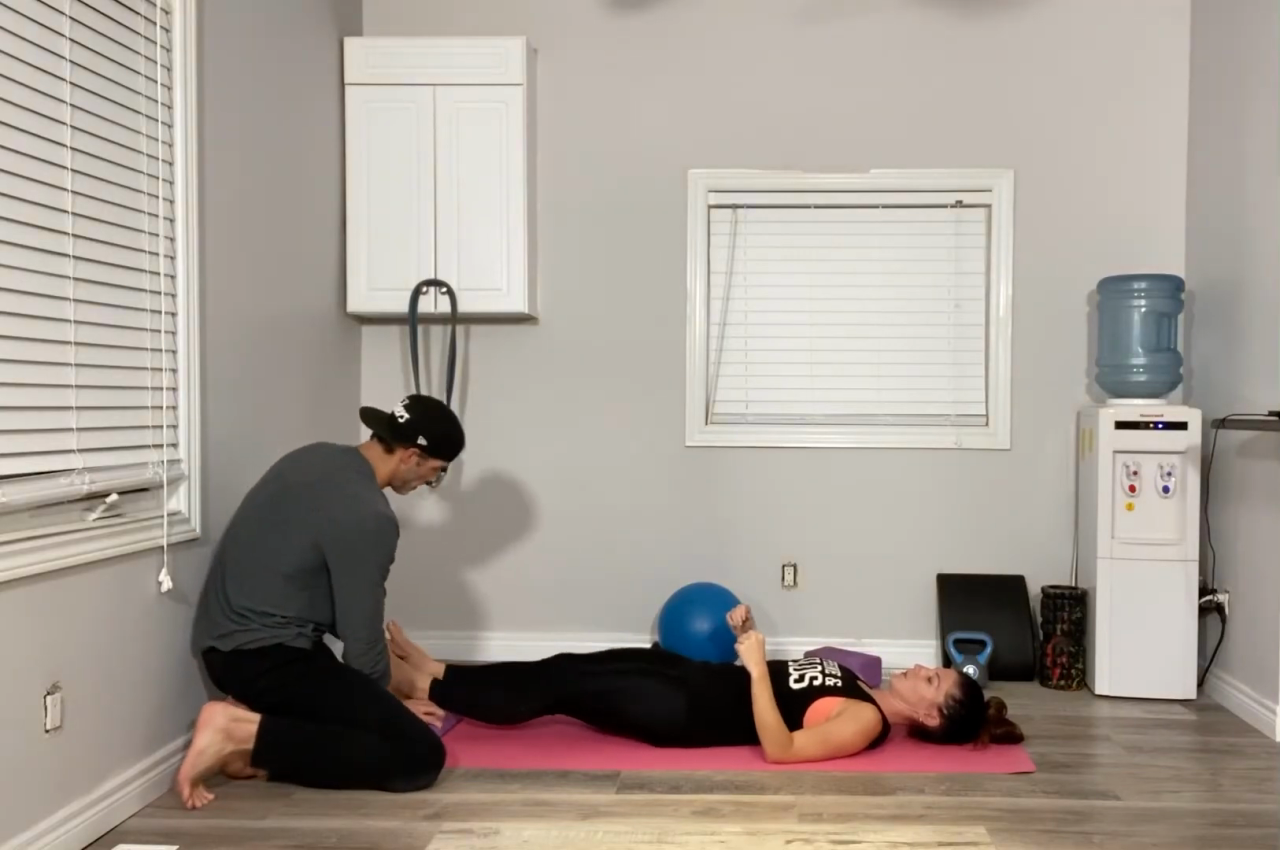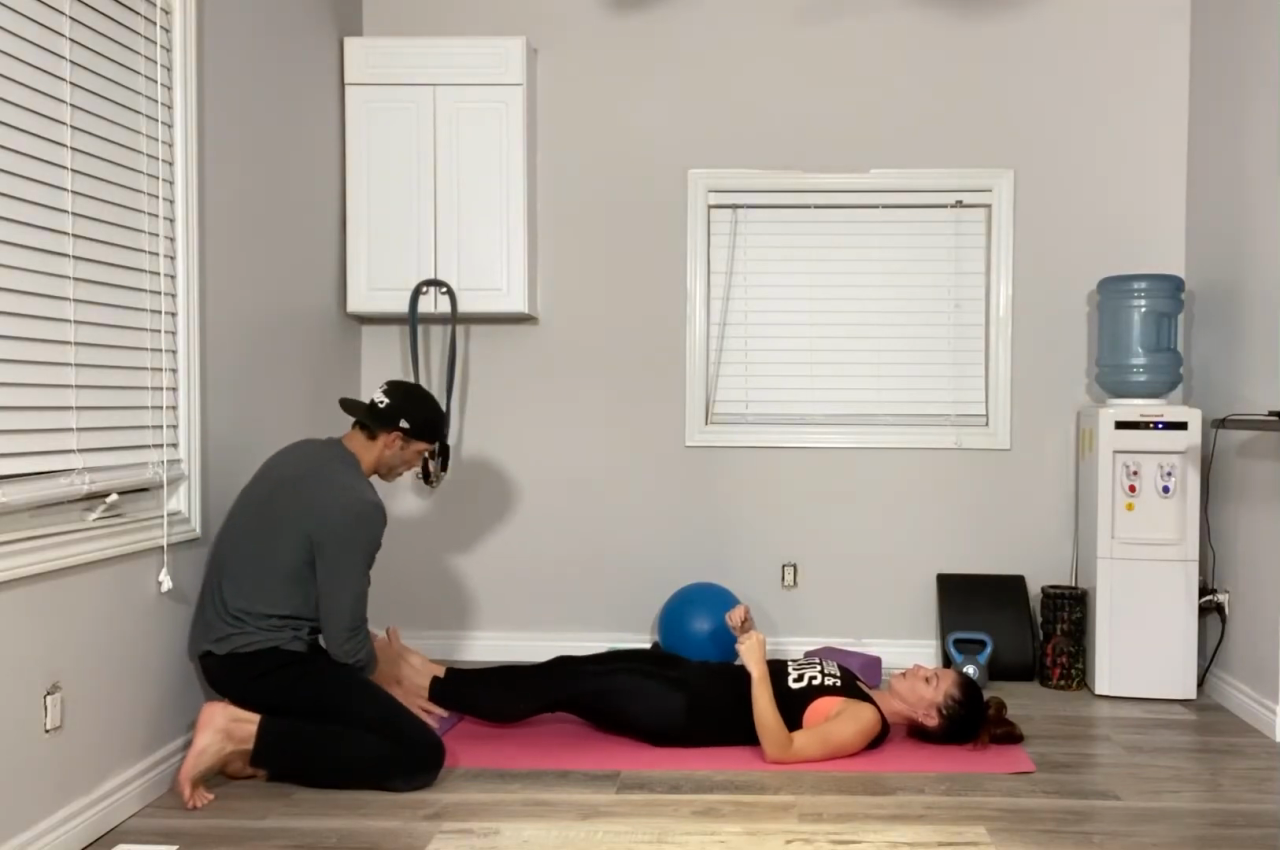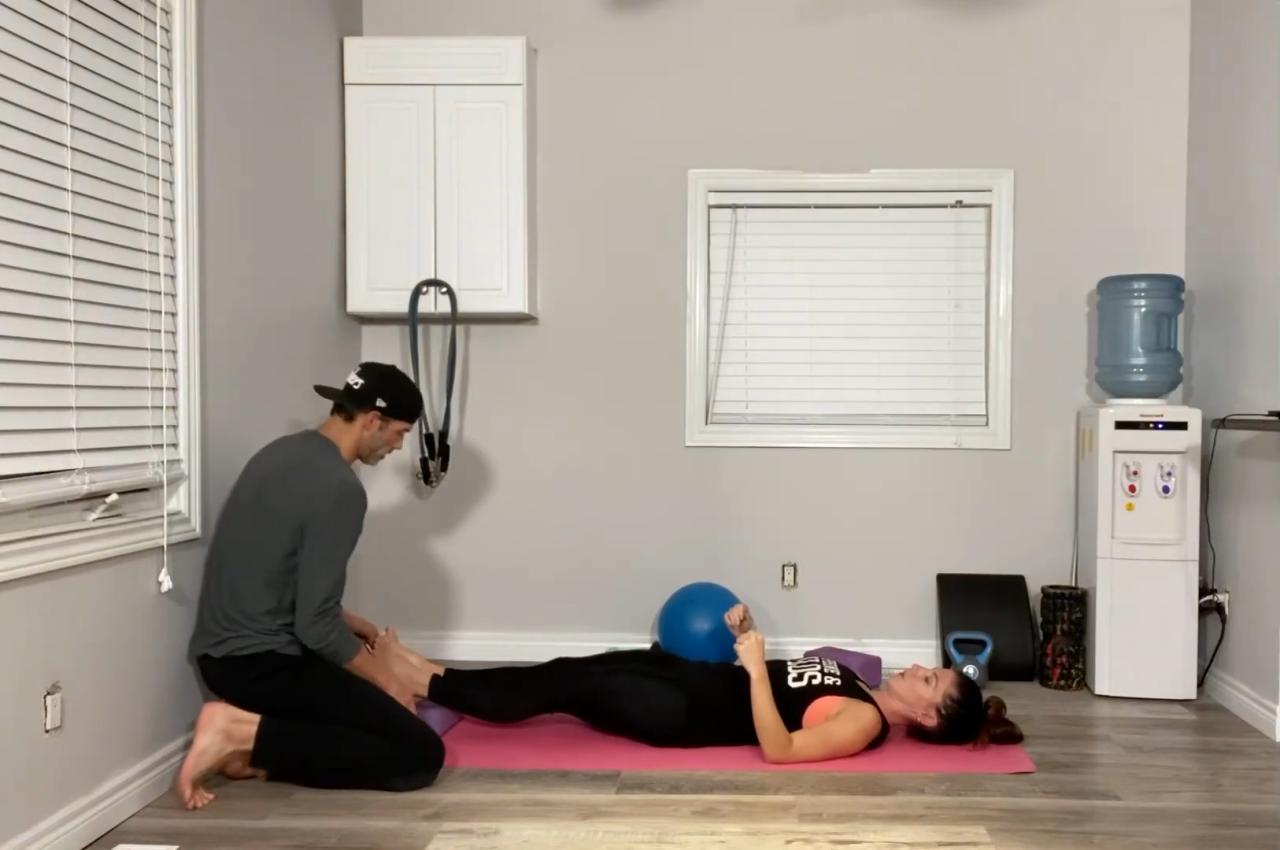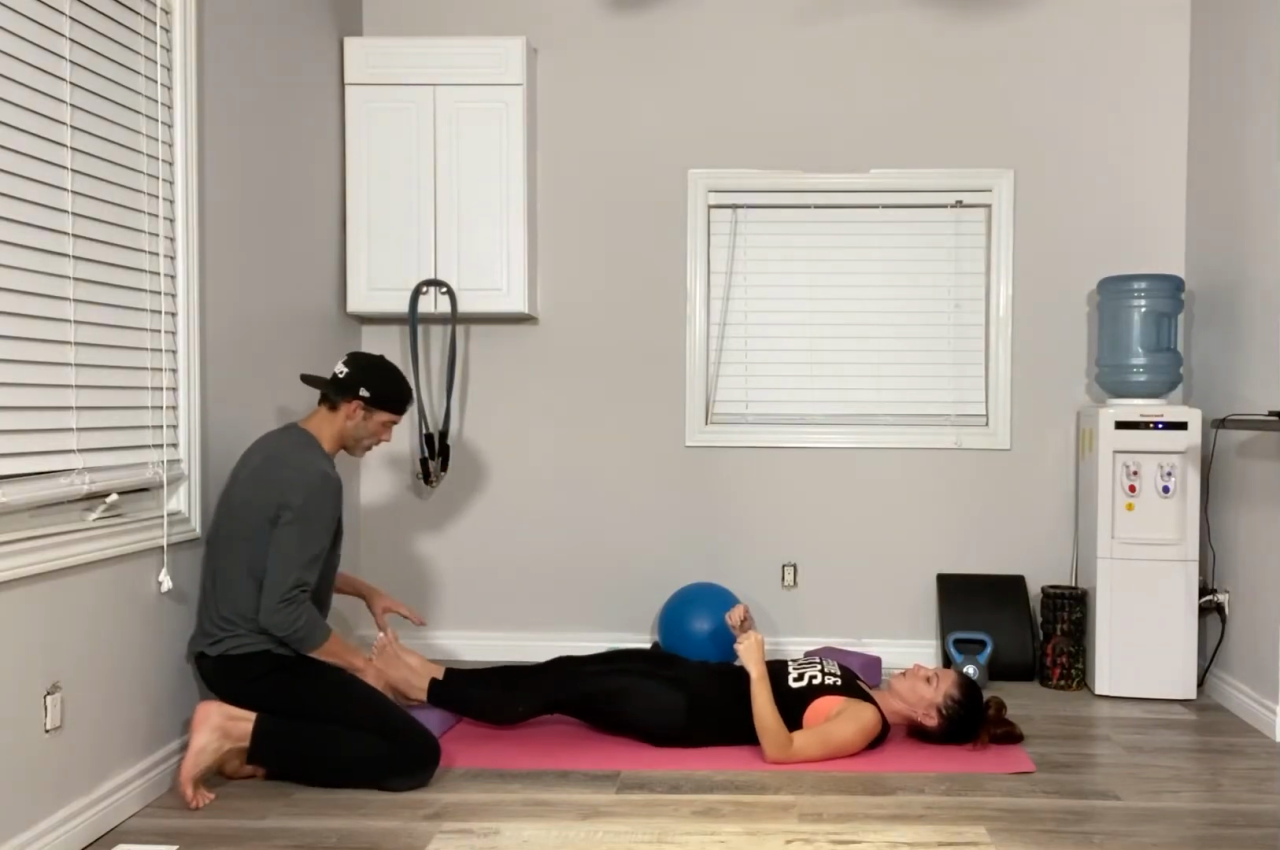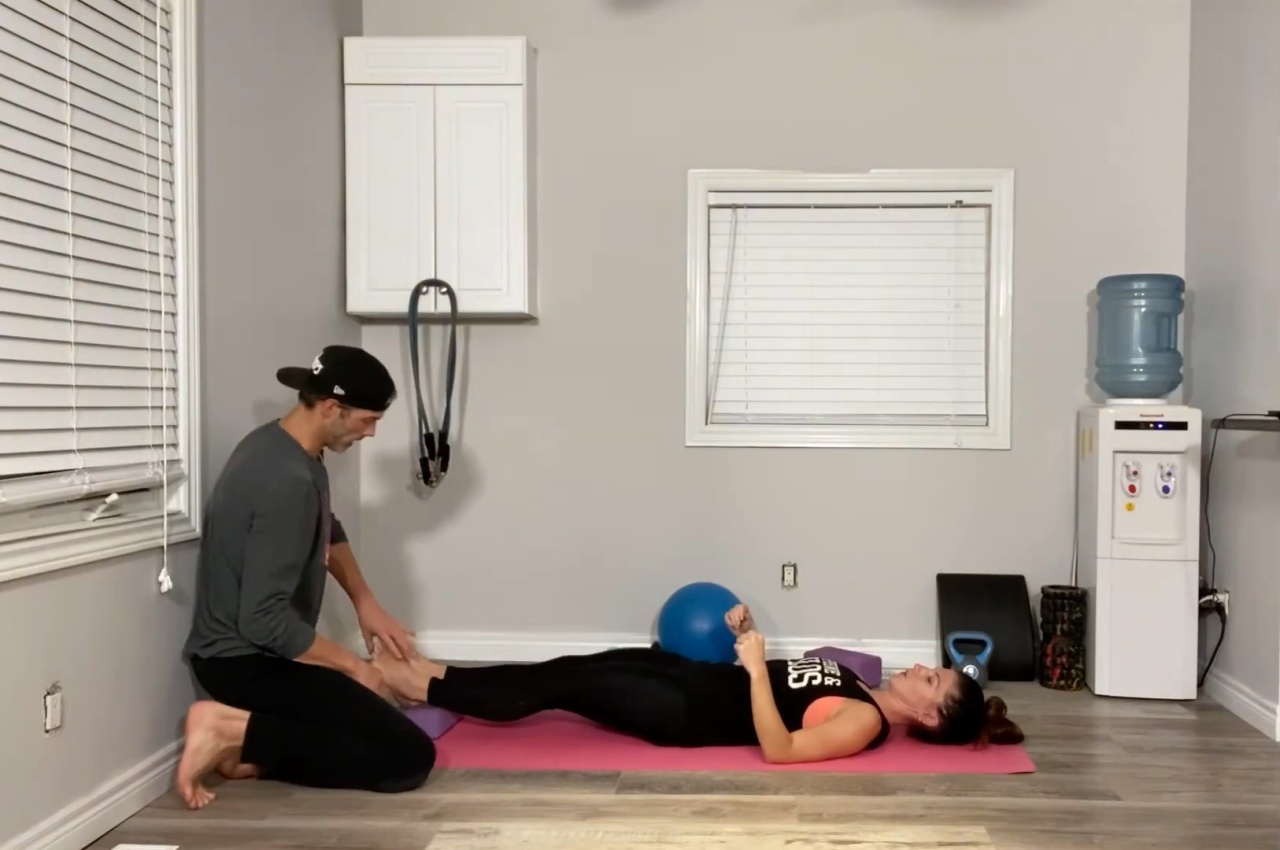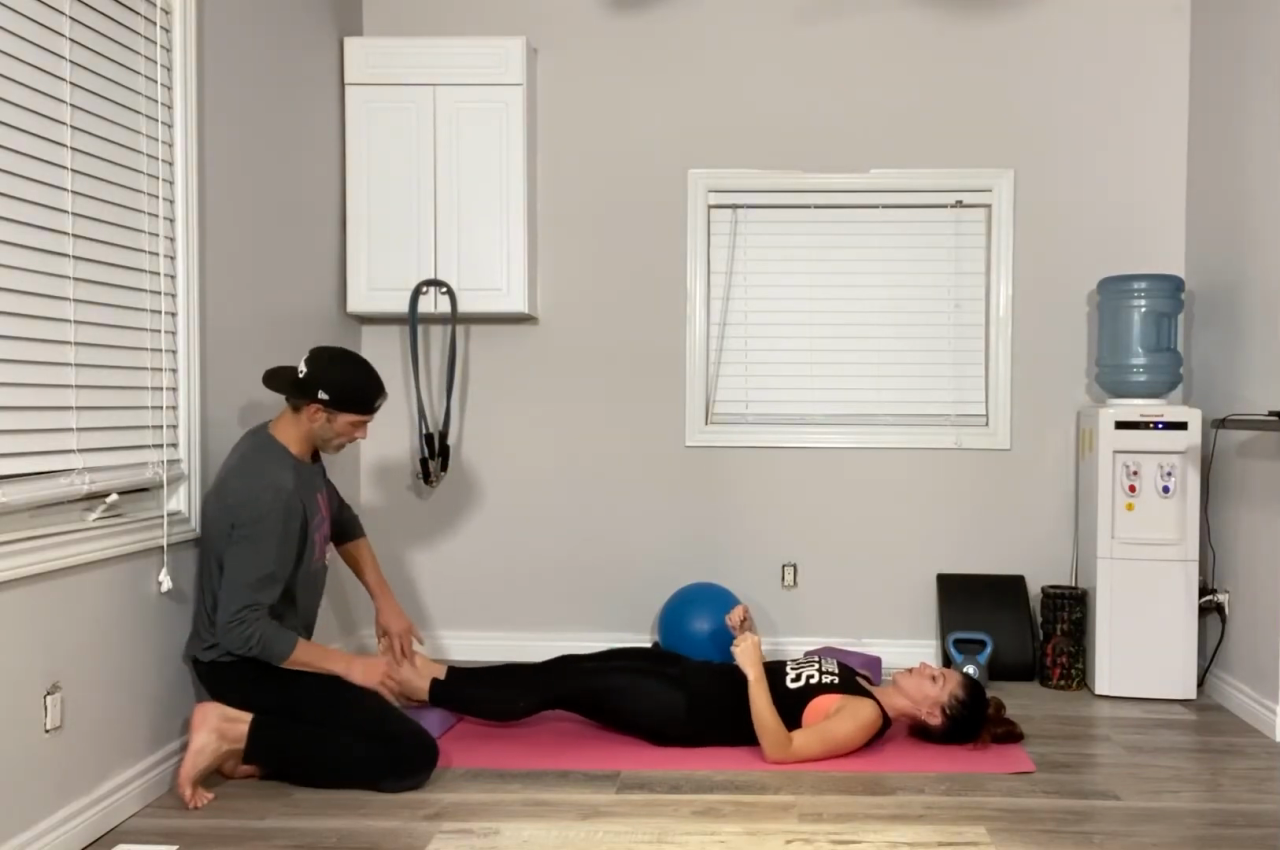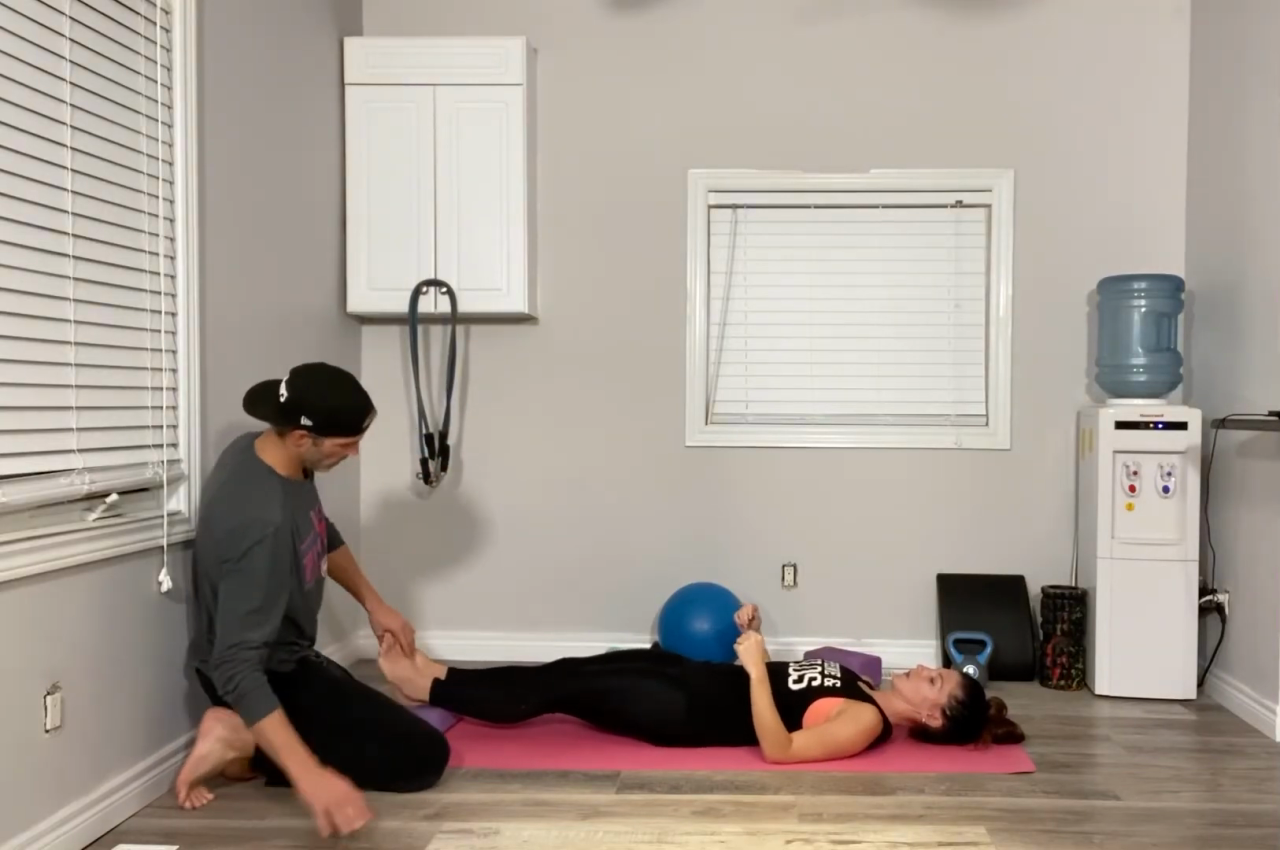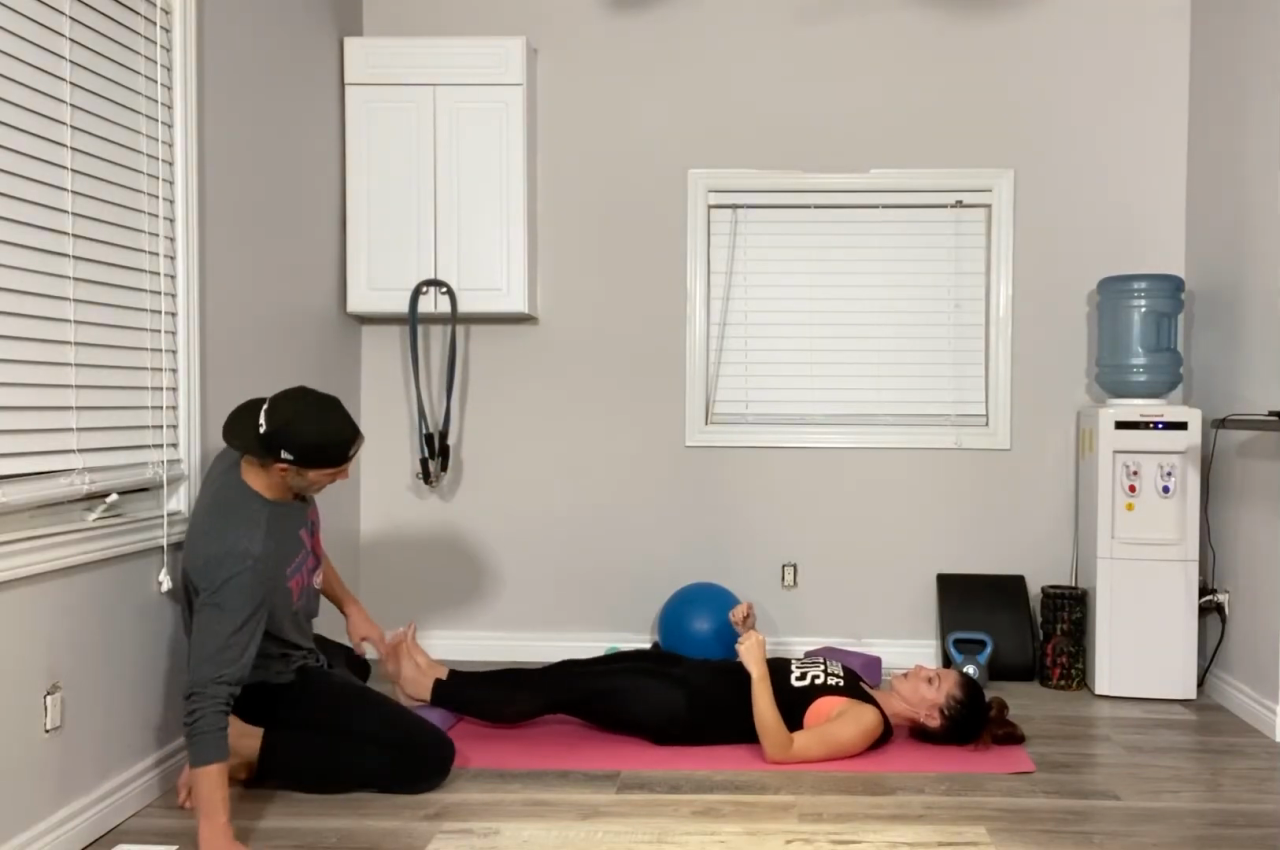
dt=0.3s
person 1, frame 1
left shoulder: (865, 723)
right shoulder: (860, 690)
left elbow: (778, 747)
left wrist: (754, 664)
right wrist: (750, 639)
left hip: (699, 715)
right hip: (704, 678)
left knee: (566, 691)
right knee: (568, 666)
left ankle: (425, 691)
right ankle: (437, 671)
person 1, frame 2
left shoulder: (865, 723)
right shoulder: (863, 688)
left elbow: (779, 747)
left wrist: (756, 665)
right wrist: (752, 637)
left hip: (702, 713)
right hip: (707, 677)
left knee: (572, 690)
right knee: (570, 669)
left ankle: (431, 689)
right ankle: (441, 676)
person 1, frame 3
left shoulder: (865, 723)
right shoulder: (861, 690)
left elbow: (777, 747)
left wrist: (753, 667)
right wrist: (748, 637)
left hip: (699, 714)
right hip: (705, 678)
left knee: (569, 692)
right knee: (570, 668)
left ankle: (427, 686)
right ankle: (437, 675)
person 1, frame 4
left shoulder: (866, 723)
right shoulder: (862, 690)
left elbow: (778, 747)
left wrist: (753, 666)
right wrist: (749, 637)
left hip: (701, 714)
right hip: (705, 678)
left knee: (567, 692)
right knee: (572, 668)
left ankle: (427, 690)
right ankle: (439, 676)
person 1, frame 5
left shoulder: (866, 723)
right shoulder: (862, 690)
left elbow: (778, 748)
left wrist: (754, 667)
right wrist: (748, 638)
left hip: (699, 713)
right hip: (708, 678)
left knee: (570, 687)
right knee: (574, 666)
left ankle: (430, 688)
right ankle: (440, 676)
person 1, frame 6
left shoulder: (866, 719)
right shoulder: (863, 686)
left elbow: (777, 747)
left wrist: (750, 667)
right wrist: (749, 637)
left hip: (699, 713)
right hip: (704, 677)
left knee: (570, 688)
right knee: (572, 667)
left ankle: (429, 689)
right ankle: (440, 676)
person 1, frame 7
left shoulder: (867, 723)
right shoulder: (865, 691)
left elbow: (778, 748)
left wrist: (754, 666)
right wrist: (753, 638)
left hip: (699, 714)
right hip: (705, 677)
left knee: (567, 692)
right knee: (575, 669)
left ankle: (429, 689)
right ankle: (443, 675)
person 1, frame 8
left shoulder: (867, 724)
right shoulder: (863, 690)
left elbow: (779, 748)
left wrist: (755, 666)
right wrist: (751, 635)
left hip: (699, 711)
right hip: (704, 676)
left knee: (567, 693)
right knee: (573, 672)
left ankle: (431, 689)
right ankle: (441, 675)
person 2, frame 1
left shoulder: (317, 458)
right shoulder: (367, 516)
right elbow: (362, 648)
right wrist: (392, 702)
left hip: (227, 641)
right hip: (263, 653)
left knee: (365, 717)
right knee: (420, 757)
left ankle: (252, 718)
right ankle: (243, 734)
person 2, frame 2
left shoulder: (303, 456)
right shoulder: (356, 505)
right elbow: (345, 639)
left wrist: (386, 654)
right wrist: (390, 689)
left hip: (224, 646)
right hip: (260, 657)
left knee: (366, 718)
right knee: (420, 755)
left ankle: (250, 716)
right ankle: (243, 734)
person 2, frame 3
left shoulder: (284, 452)
right shoulder: (338, 488)
right elbow: (316, 624)
left wrist: (355, 625)
right wrist: (384, 679)
left hip: (225, 651)
right hip: (261, 660)
left knee: (372, 723)
right knee: (420, 755)
left ankle: (248, 730)
right ankle: (244, 734)
person 2, frame 4
left shoulder: (278, 446)
right shoulder: (314, 479)
right elbow: (283, 611)
left wrist: (367, 591)
right wrist: (360, 665)
left hip: (228, 650)
right hip: (257, 660)
left knee: (370, 721)
right knee: (415, 754)
left ankle: (248, 738)
right ankle: (241, 732)
person 2, frame 5
left shoulder: (276, 444)
right shoulder: (287, 482)
left elbow: (327, 533)
right elbow: (264, 620)
left wrist: (366, 603)
right wrist: (353, 665)
left hip: (246, 652)
right hip: (247, 661)
left knee: (366, 721)
right knee: (410, 756)
left ankle: (247, 739)
right ankle: (234, 730)
person 2, frame 6
left shoulder: (294, 451)
right shoulder: (270, 490)
left elbow: (345, 525)
right elbow: (242, 628)
left wrist: (385, 601)
right wrist: (347, 664)
left hip: (267, 653)
right hip: (245, 664)
left knee: (371, 714)
right knee: (413, 755)
left ankle: (250, 742)
right ankle: (237, 733)
person 2, frame 7
left shoulder: (261, 451)
right shoulder: (260, 521)
left elbow: (325, 536)
right elbow: (237, 666)
left wrist: (371, 601)
right wrist: (308, 775)
left hip: (280, 653)
right hip: (269, 672)
left knee: (353, 696)
right knee: (424, 756)
left ankle: (252, 740)
right ankle: (241, 740)
person 2, frame 8
left shoulder: (249, 460)
right shoulder: (241, 553)
left elbow: (309, 549)
right elbow: (207, 694)
left wrist: (351, 608)
left hip: (282, 652)
right hip: (266, 684)
left knee: (354, 668)
right knee: (430, 758)
left ankle: (245, 744)
right ankle: (250, 748)
